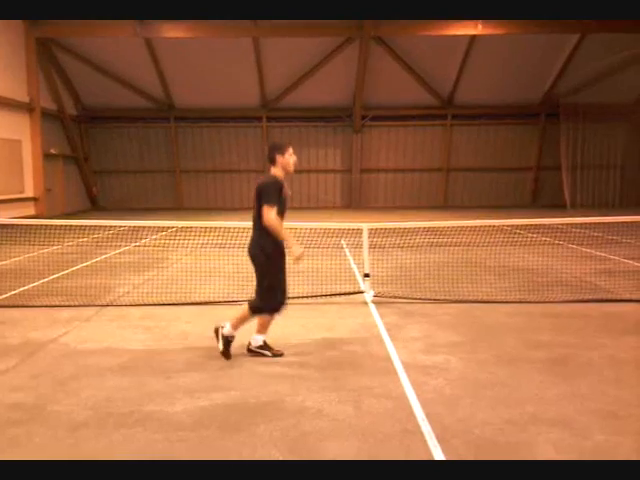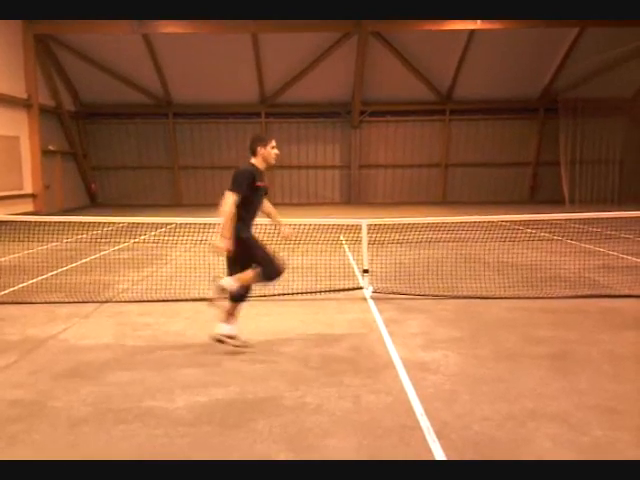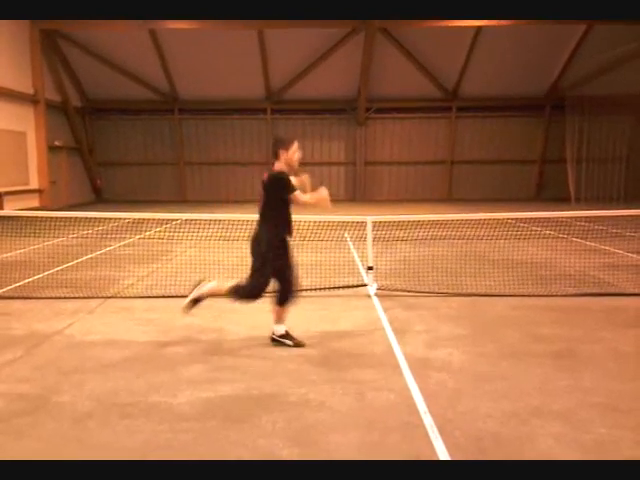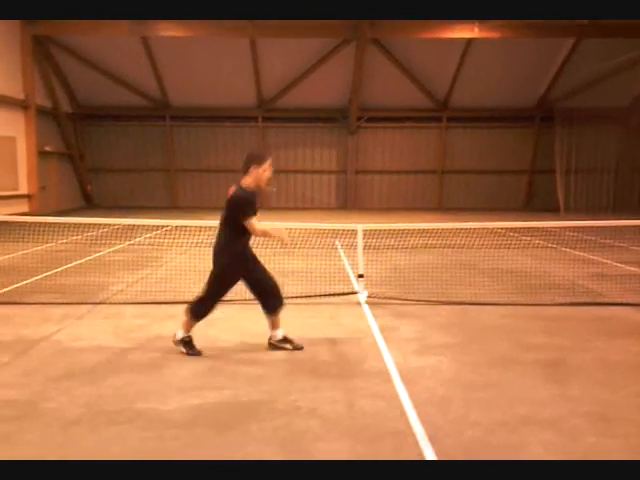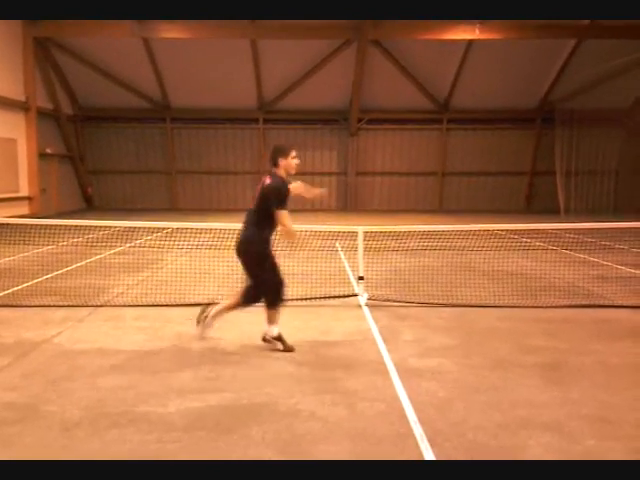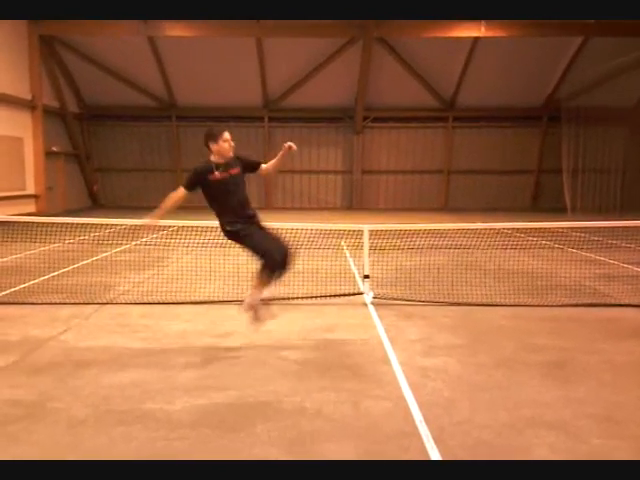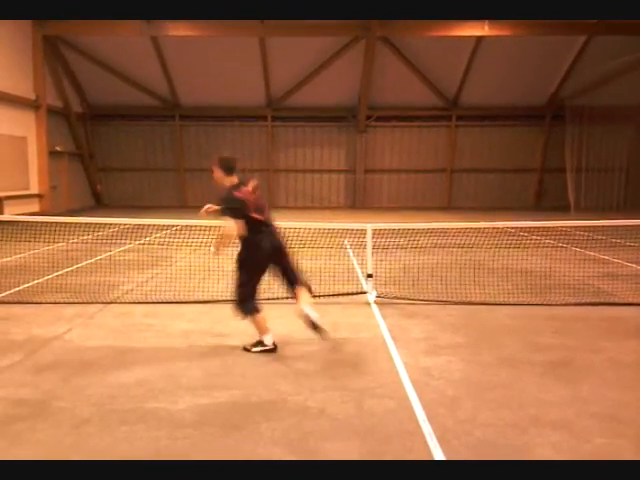
dt=0.7s
person 1, frame 1
left shoulder: (276, 184)
right shoulder: (270, 184)
right elbow: (270, 218)
left wrist: (287, 245)
right wrist: (292, 244)
left hip: (271, 250)
right hip: (264, 250)
left knee: (276, 299)
right knee: (269, 300)
left ankle: (258, 342)
right ankle: (228, 330)
person 1, frame 2
left shoulder: (259, 174)
right shoulder: (245, 173)
left elbow: (262, 203)
right elbow: (228, 203)
left wrist: (281, 224)
right wrist: (224, 236)
left hip: (243, 234)
right hip: (237, 236)
left knee: (242, 285)
right knee: (273, 268)
left ankle: (225, 329)
right ankle: (230, 284)
person 1, frame 3
left shoulder: (281, 175)
right shoulder: (278, 177)
right elbow: (302, 199)
left wrist: (302, 181)
right wrist: (320, 195)
left hip: (278, 242)
right hip: (267, 243)
left knee: (287, 285)
right knee: (253, 290)
left ankle: (279, 332)
right ankle: (206, 289)
person 1, frame 4
left shoulder: (248, 192)
right shoulder: (242, 196)
right elbow: (256, 228)
right wrist: (276, 232)
left hip: (242, 251)
right hip: (228, 255)
left knee: (271, 292)
right knee: (210, 298)
left ankle: (277, 337)
right ankle: (183, 336)
person 1, frame 5
left shoulder: (275, 180)
right shoulder: (277, 186)
right elbow: (284, 223)
left wrist: (308, 191)
left hip: (253, 241)
right hip: (253, 245)
left knee: (274, 287)
right knee: (258, 289)
left ankle: (272, 333)
right ankle: (213, 312)
person 1, frame 6
left shoulder: (238, 161)
right shoulder: (202, 171)
left elbow: (267, 168)
right elbow: (179, 195)
left wrist: (283, 152)
right wrist: (157, 215)
left hip: (250, 221)
right hip: (235, 226)
left knee: (281, 252)
right knee: (275, 256)
left ankle: (256, 296)
right ankle: (254, 298)
person 1, frame 7
left shoulder: (231, 197)
right shoulder: (249, 187)
left elbow: (235, 230)
left wrist: (220, 243)
right wrist: (218, 208)
left hip: (254, 248)
right hip: (272, 241)
left knee: (245, 297)
right knee: (294, 280)
left ankle: (267, 340)
right ankle: (308, 311)
